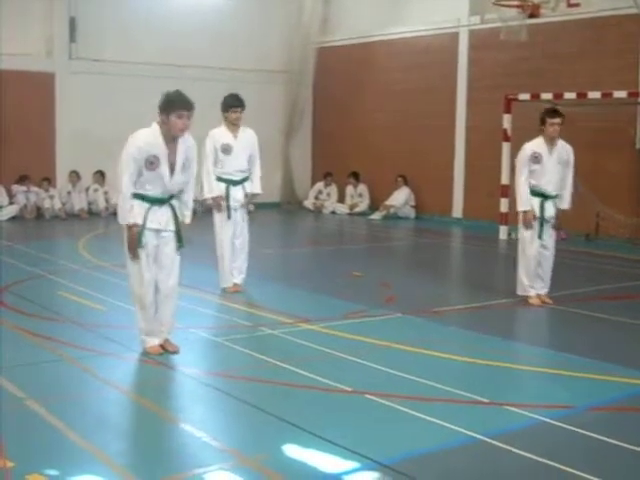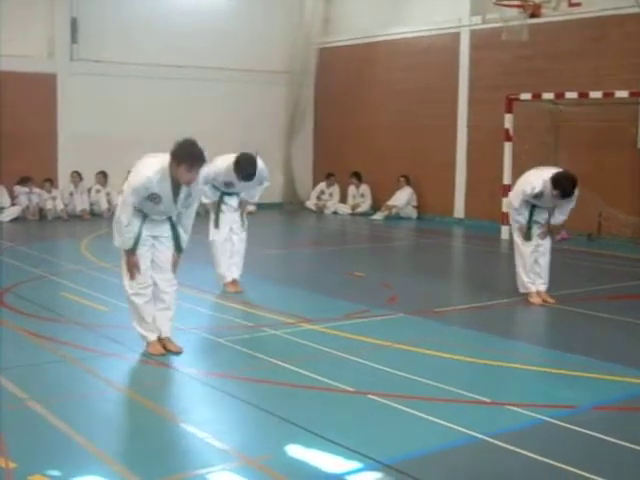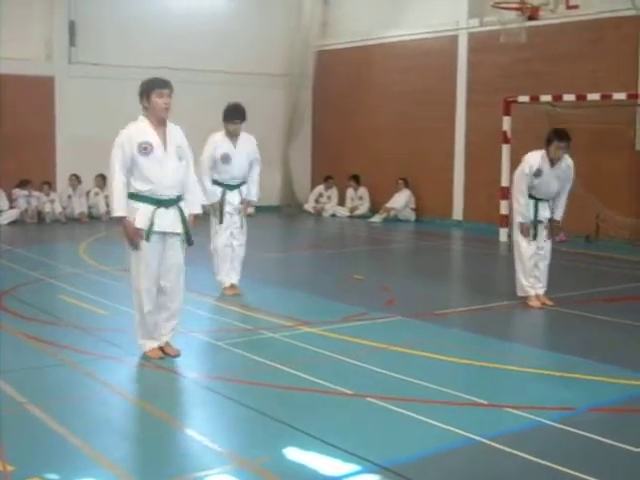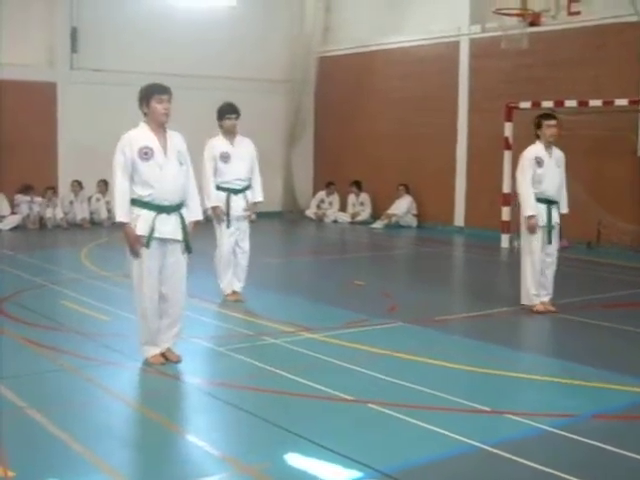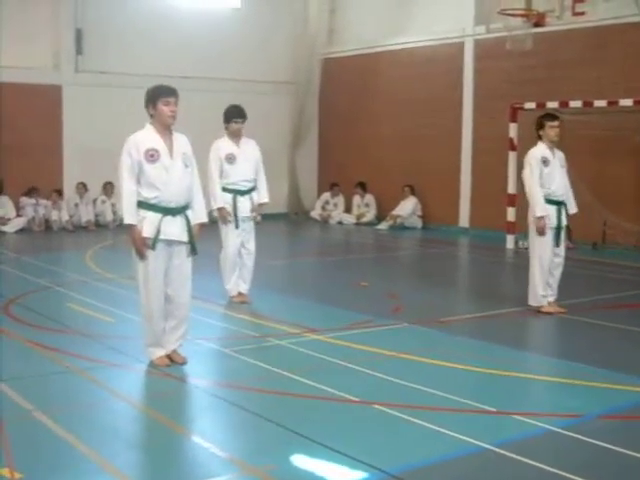
dt=0.5s
person 1, frame 1
left shoulder: (188, 144)
right shoulder: (140, 142)
left elbow: (188, 185)
right elbow: (126, 185)
left wrist: (183, 220)
right wrist: (130, 227)
left hip: (168, 213)
right hip: (142, 214)
left knee: (169, 279)
right knee: (144, 280)
left ankle: (163, 334)
right ankle: (150, 337)
person 1, frame 2
left shoulder: (193, 181)
right shoulder: (146, 174)
left elbow: (187, 215)
right elbow: (124, 213)
left wrist: (179, 248)
right wrist: (128, 252)
left hip: (165, 224)
right hip: (138, 222)
left knee: (166, 280)
right knee: (139, 282)
left ankle: (164, 333)
right ankle: (151, 336)
person 1, frame 3
left shoulder: (177, 133)
right shoulder: (130, 134)
left elbow: (189, 174)
right elbow: (118, 176)
left wrist: (192, 213)
right wrist: (124, 219)
left hip: (174, 215)
right hip: (144, 216)
left knee: (173, 282)
right knee: (146, 283)
left ankle: (165, 337)
right ankle: (149, 341)
person 1, frame 4
left shoulder: (178, 140)
right shoulder: (131, 140)
left elbow: (188, 180)
right elbow: (121, 183)
left wrist: (192, 220)
right wrist: (126, 226)
left hip: (175, 222)
right hip: (146, 222)
left knee: (175, 289)
right knee: (148, 289)
left ankle: (167, 343)
right ankle: (151, 346)
person 1, frame 5
left shoulder: (183, 142)
right shoulder: (137, 141)
left elbow: (194, 183)
right elbow: (128, 186)
left wrist: (197, 222)
right wrist: (133, 228)
left hip: (181, 223)
right hip: (152, 224)
left knee: (181, 291)
right knee: (154, 291)
left ankle: (173, 345)
right ankle: (157, 348)
person 2, frame 1
left shoulder: (250, 135)
right shoulder: (215, 135)
left elbow: (255, 164)
right elbow: (208, 166)
left wrist: (253, 192)
right wrist: (213, 194)
left hip: (243, 190)
right hip: (223, 190)
left knee: (241, 237)
right knee: (225, 237)
left ankle: (238, 279)
right ankle: (227, 281)
person 2, frame 2
left shoulder: (259, 167)
right shoulder: (219, 166)
left elbow: (263, 182)
right elbow: (200, 181)
left wrist: (248, 199)
right wrist: (212, 201)
left hip: (239, 199)
right hip: (219, 198)
left knee: (239, 235)
right knee: (220, 236)
left ankle: (234, 277)
right ankle: (227, 279)
person 2, frame 3
left shoulder: (250, 141)
right shoulder: (214, 141)
left elbow: (255, 170)
right elbow: (204, 172)
left wrist: (250, 198)
right wrist: (212, 200)
left hip: (239, 195)
right hip: (219, 195)
left knee: (238, 240)
right knee: (221, 240)
left ankle: (234, 280)
right ankle: (226, 282)
person 2, frame 4
left shoulder: (248, 144)
right shoulder: (213, 145)
left elbow: (255, 173)
right elbow: (208, 176)
left wrist: (255, 201)
right wrist: (213, 205)
left hip: (244, 200)
right hip: (223, 200)
left knee: (243, 247)
right knee: (225, 246)
left ankle: (237, 287)
right ankle: (227, 288)
person 2, frame 5
left shoulder: (252, 145)
right shoulder: (218, 146)
left elbow: (260, 174)
right elbow: (214, 178)
left wrist: (260, 201)
right wrist: (219, 206)
left hip: (249, 201)
right hip: (229, 201)
left knee: (248, 248)
right knee: (231, 247)
left ankle: (243, 289)
right ankle: (233, 290)
person 3, frame 1
left shoulder: (567, 150)
right shoulder: (529, 148)
left elbow: (567, 180)
right elbow: (521, 180)
left wrist: (562, 207)
right wrist: (525, 209)
left hip: (551, 204)
right hip: (532, 203)
left knee: (547, 249)
right knee: (530, 248)
left ankle: (541, 290)
right ankle: (530, 290)
person 3, frame 2
left shoulder: (571, 191)
right shoulder: (531, 183)
left elbow: (565, 206)
right elbow: (513, 203)
left wrist: (553, 224)
right wrist: (522, 226)
left hip: (543, 210)
right hip: (522, 208)
left knee: (543, 248)
right knee: (525, 248)
left ankle: (541, 288)
right ankle: (531, 289)
person 3, frame 3
left shoulder: (568, 165)
right shoulder: (530, 161)
left elbow: (563, 194)
right elbow: (519, 191)
left wrist: (556, 219)
right wrist: (523, 220)
left hip: (545, 208)
right hip: (526, 206)
left knee: (543, 251)
right knee: (526, 250)
left ankle: (540, 291)
right ankle: (529, 292)
person 3, frame 4
left shoulder: (559, 155)
right shoulder: (530, 153)
left elbow: (562, 185)
right elbow: (524, 185)
left wrist: (562, 212)
right wrist: (530, 215)
left hip: (552, 211)
right hip: (535, 210)
left knee: (550, 257)
right knee: (534, 256)
left ankle: (544, 298)
right ankle: (533, 299)
person 3, frame 5
left shoulder: (560, 156)
right shoulder: (534, 154)
left elbow: (566, 185)
right elbow: (532, 187)
left wrist: (570, 212)
right wrist: (539, 216)
left hip: (559, 211)
right hip: (543, 211)
left knee: (557, 258)
right knee: (542, 257)
left ankle: (550, 298)
right ankle: (540, 300)
